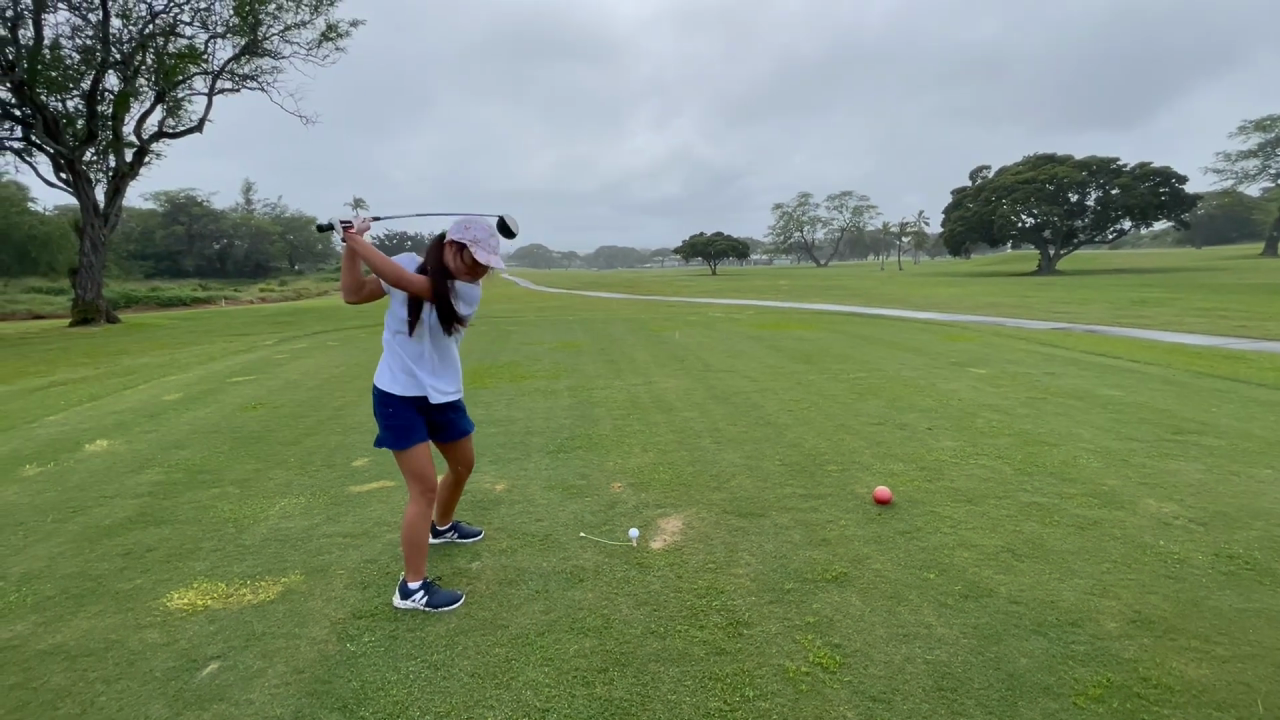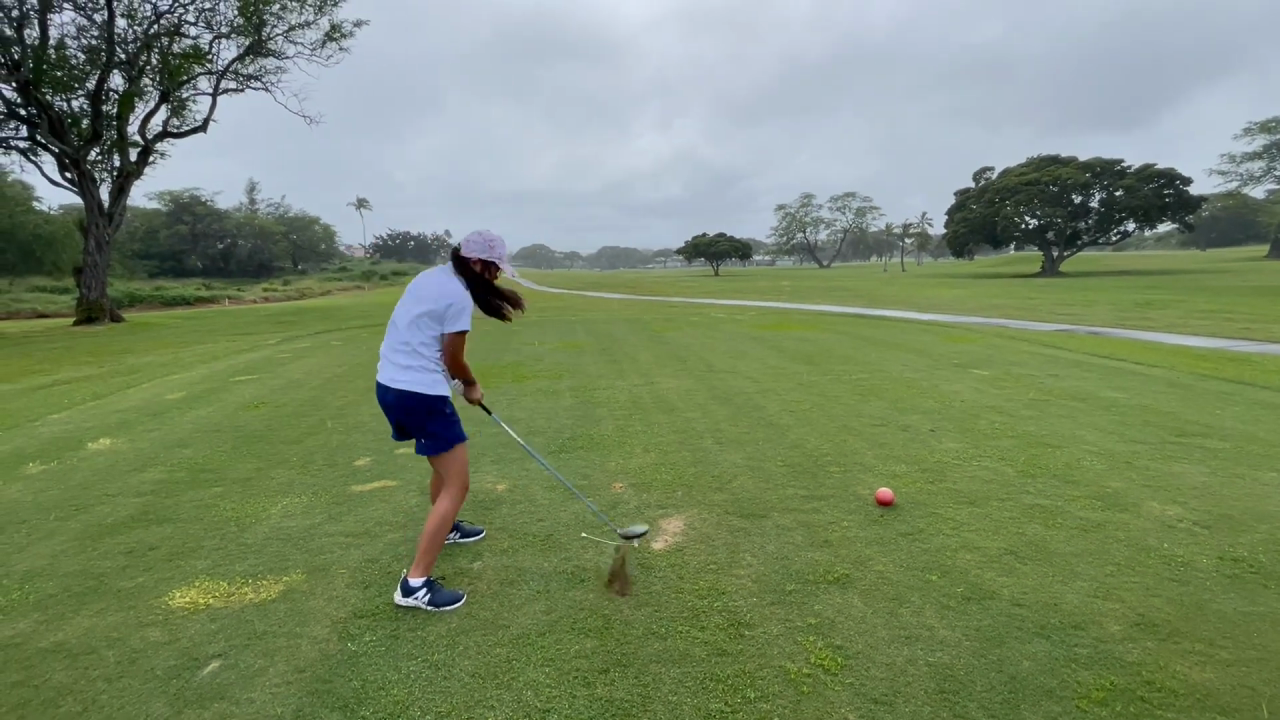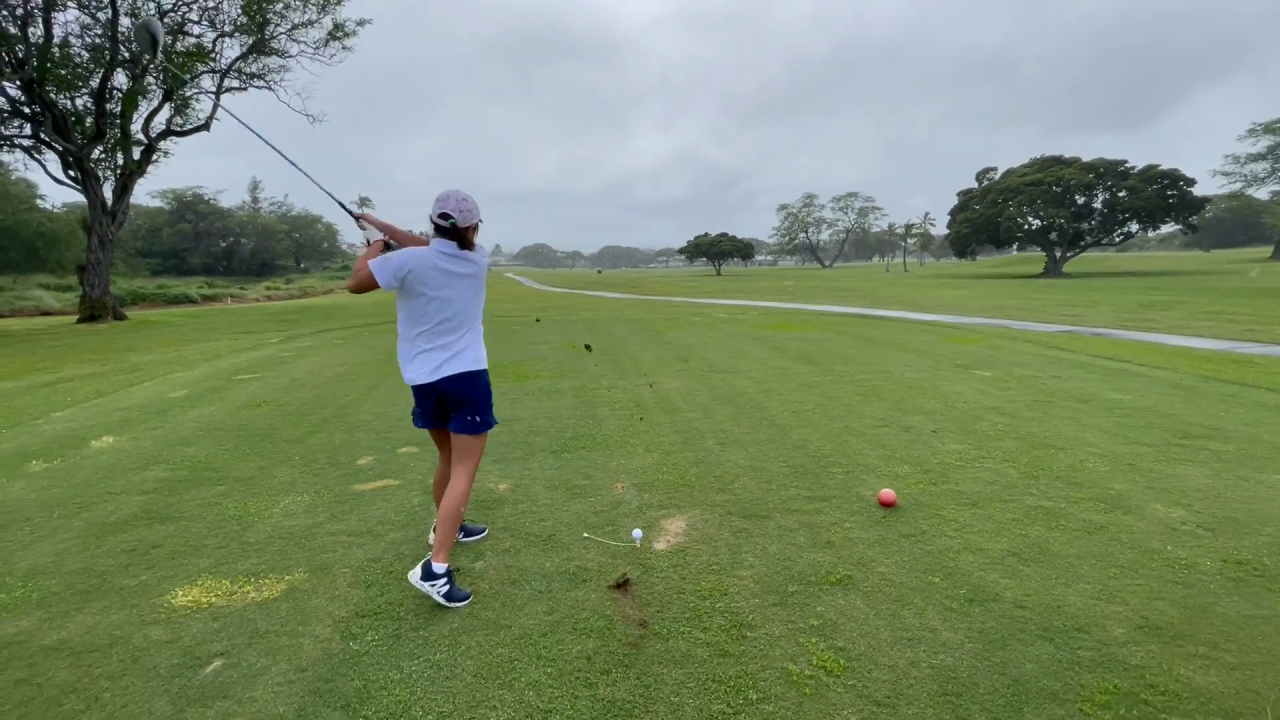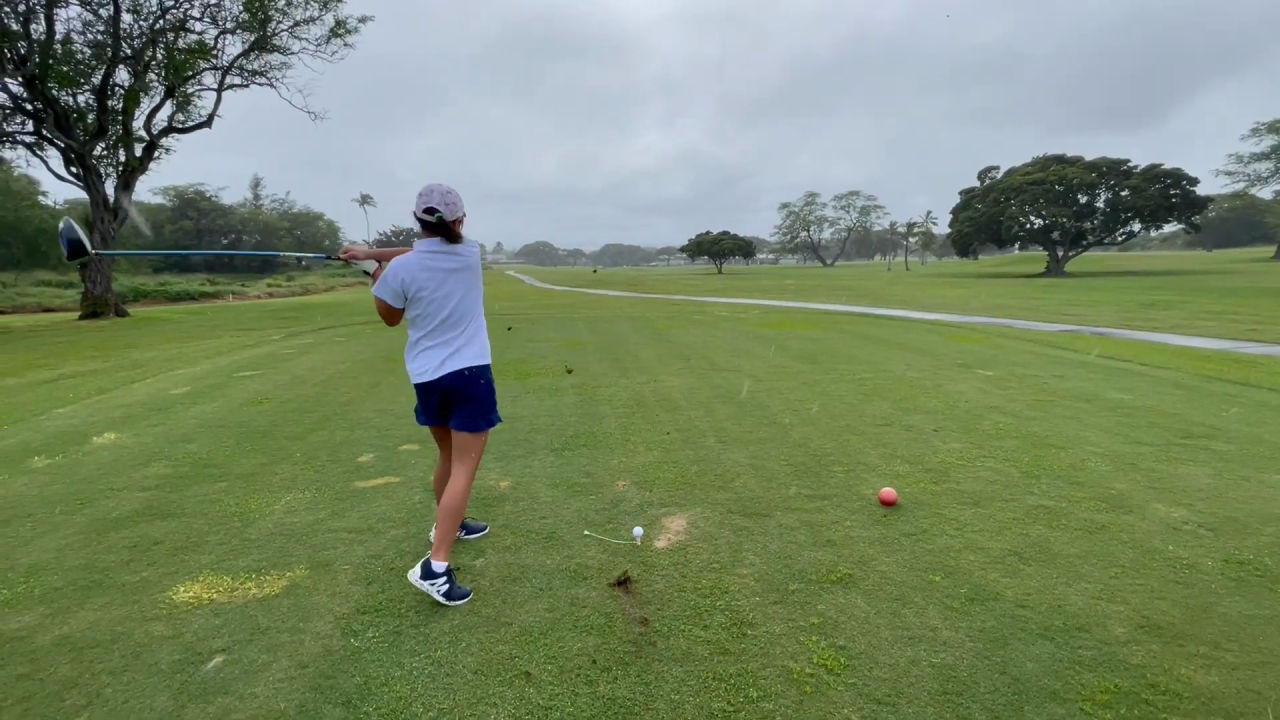
dt=0.3s
person 1, frame 1
left shoulder: (467, 290)
right shoulder: (409, 262)
left elbow: (400, 280)
right elbow: (353, 294)
left wrist: (359, 241)
right wrist: (352, 244)
left hip: (443, 395)
right hip: (397, 395)
left knee: (463, 465)
right knee: (424, 488)
left ankle: (441, 525)
right ankle: (412, 587)
person 1, frame 2
left shoulder: (429, 277)
right shoulder: (458, 297)
right elbow: (452, 362)
right wrist: (469, 386)
left hip: (392, 386)
right hip: (419, 393)
left knee: (447, 461)
right knee: (456, 485)
left ankle: (445, 528)
right ankle: (415, 583)
person 1, frame 3
left shoulder: (409, 261)
right shoulder: (478, 262)
left elbow: (354, 284)
left wrist: (375, 253)
right wrist: (381, 224)
left hip: (424, 380)
right hip: (467, 376)
left knee: (449, 456)
right knee: (464, 471)
left ankle: (446, 526)
right ankle: (435, 567)
person 1, frame 4
left shoulder: (399, 271)
right shoulder: (471, 254)
left elbow: (390, 318)
right wrist: (372, 253)
left hip: (426, 377)
right hip: (470, 373)
left knee: (449, 455)
right knee: (464, 470)
left ankle: (448, 523)
right ankle: (434, 566)
